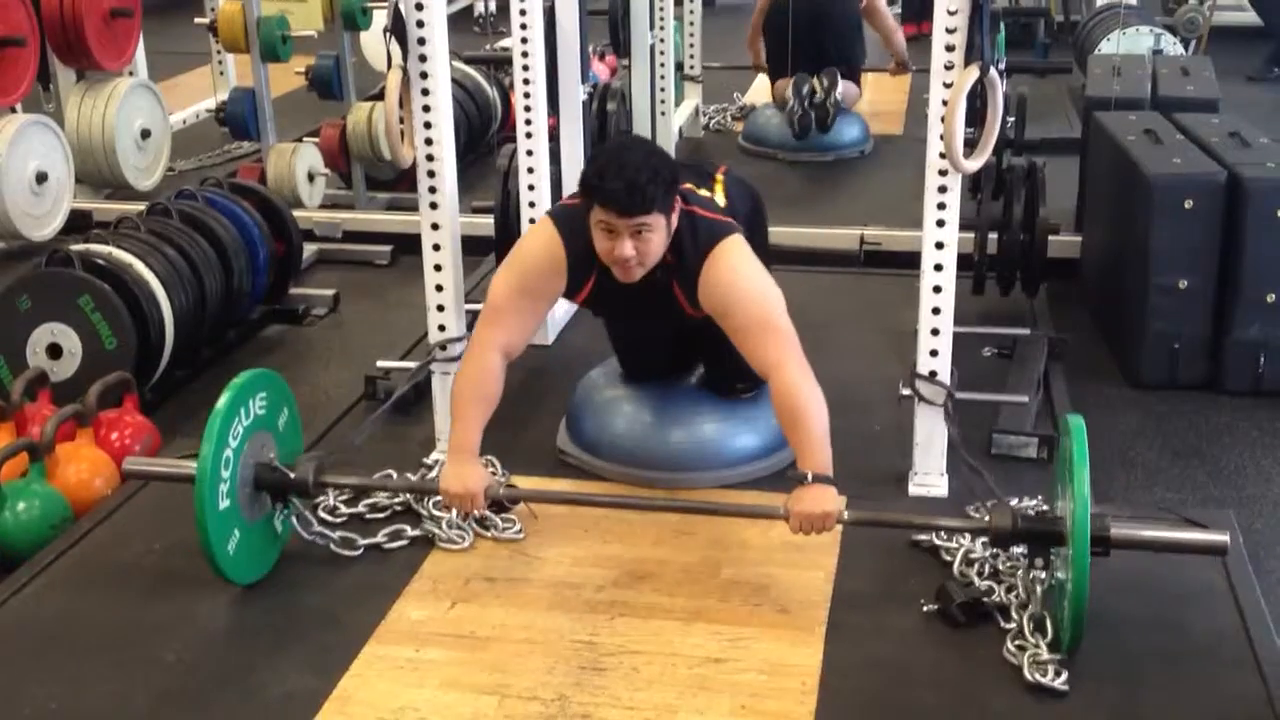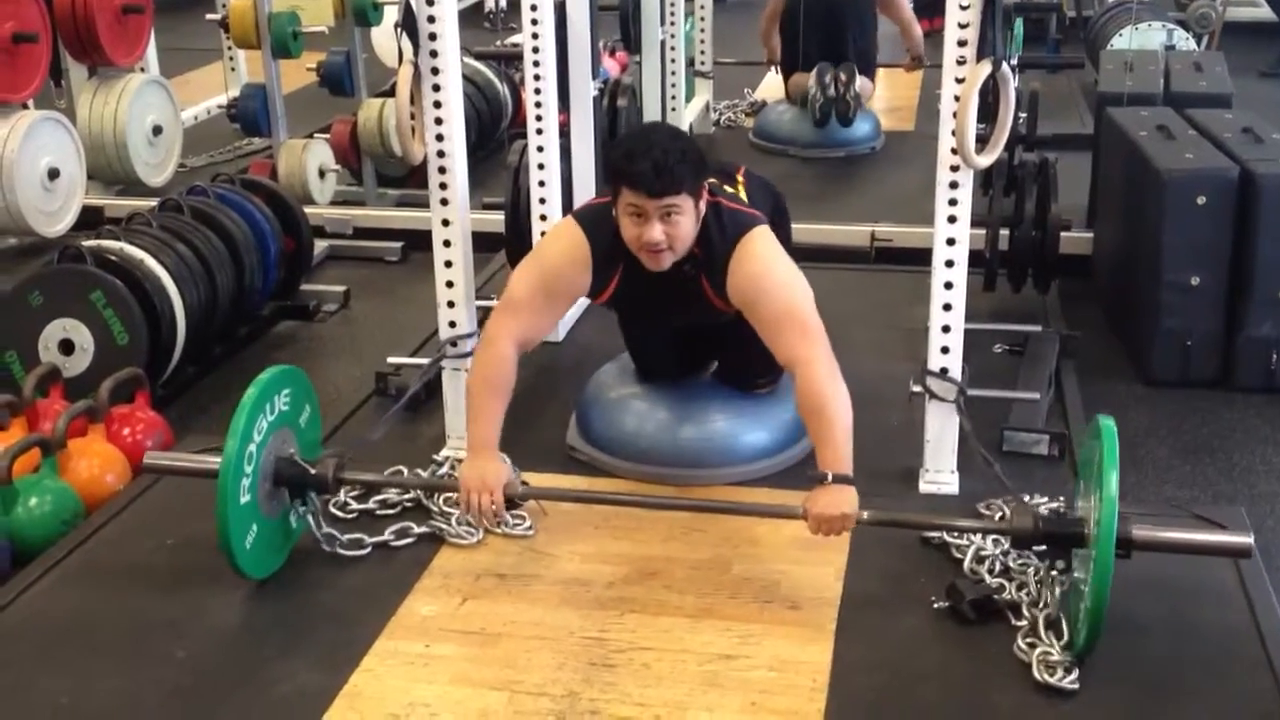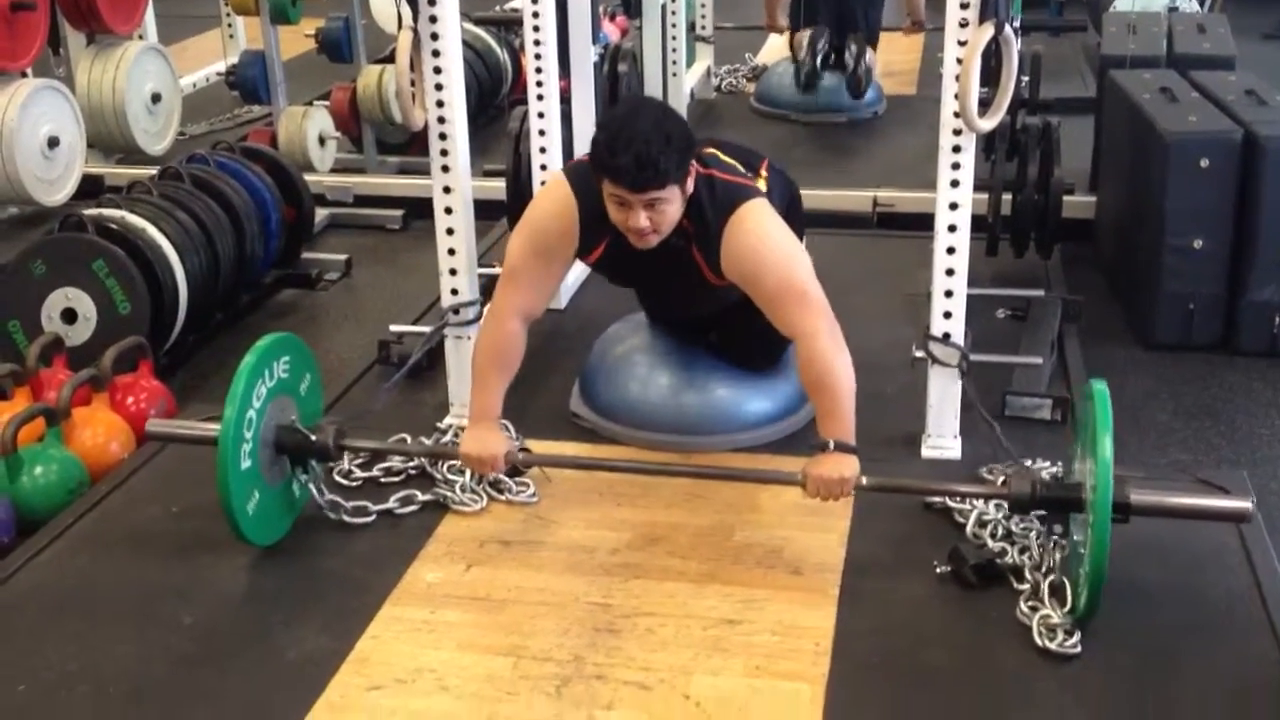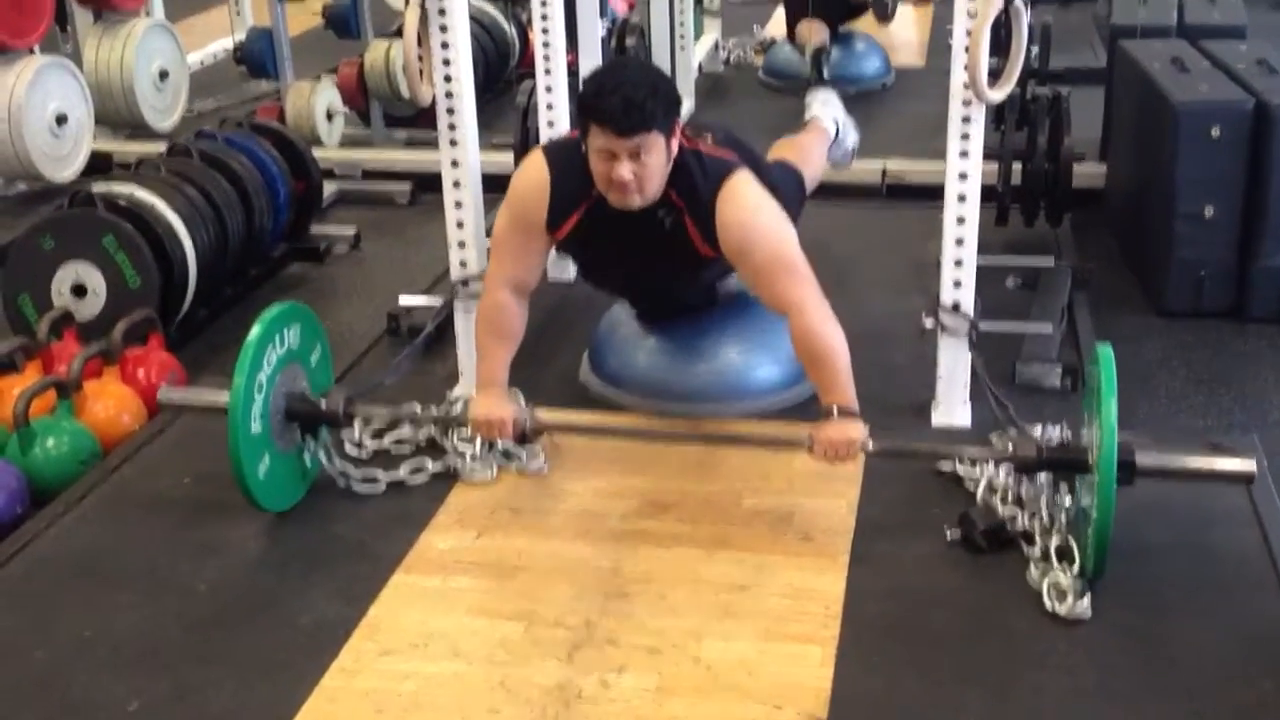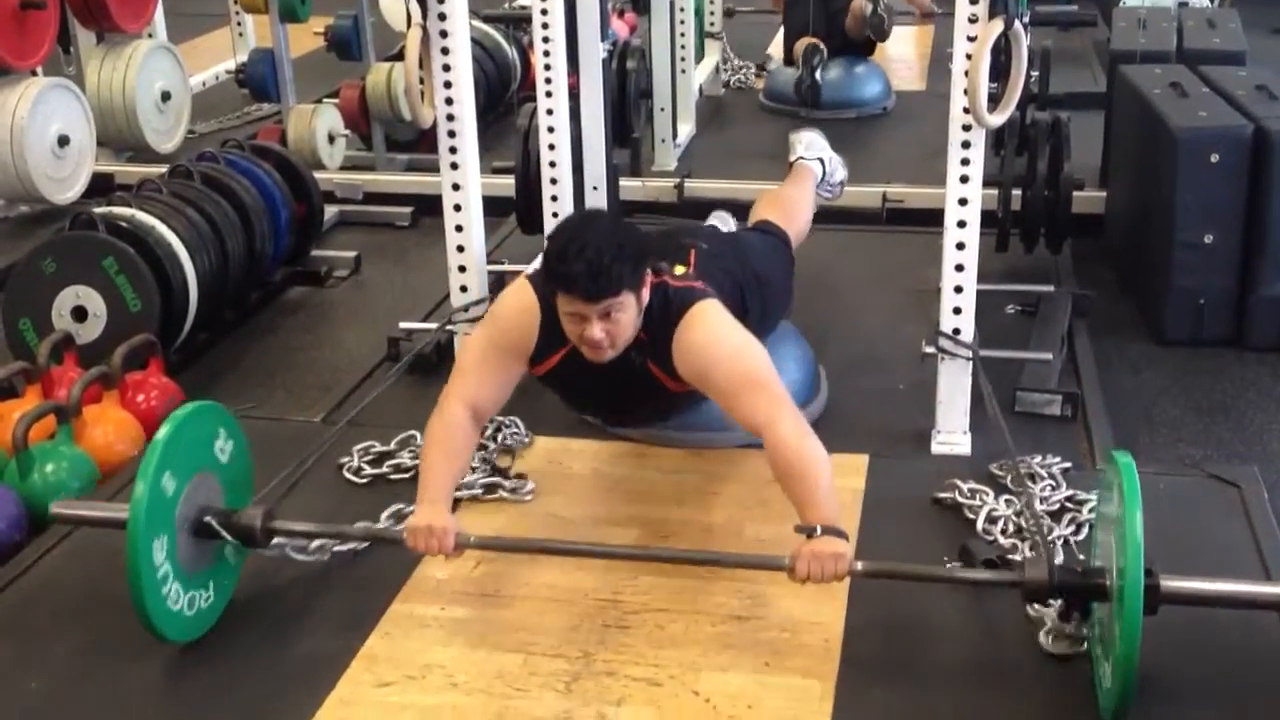
dt=1s
person 1, frame 1
left shoulder: (720, 255)
right shoulder: (554, 242)
left elbow: (784, 366)
right elbow: (490, 347)
left wrist: (816, 480)
right wrist: (463, 457)
left knee: (736, 383)
right knee: (648, 373)
right ankle: (686, 343)
person 1, frame 2
left shoulder: (749, 250)
right shoulder: (580, 243)
left elbow: (813, 360)
right elbow: (502, 337)
left wrist: (835, 479)
right wrist: (482, 453)
left knee: (751, 379)
right knee: (660, 373)
person 1, frame 3
left shoulder: (744, 221)
right shoulder: (566, 201)
left elbow: (816, 331)
right elbow: (511, 312)
left wrist: (838, 447)
right wrist: (483, 422)
left knee: (753, 356)
person 1, frame 4
left shoulder: (729, 194)
right shoulder: (543, 180)
left elbow: (802, 305)
right elbow: (507, 288)
left wrist: (840, 413)
right wrist: (491, 391)
left knee: (782, 182)
right knee: (663, 312)
left ankle: (824, 125)
person 1, frame 5
left shoulder: (695, 326)
right shoulder: (526, 310)
left elbow: (781, 424)
right elbow: (461, 407)
left wrist: (824, 532)
right wrist: (432, 506)
left hip: (730, 272)
left knee: (768, 238)
left ankle: (809, 162)
right ankle: (713, 233)
